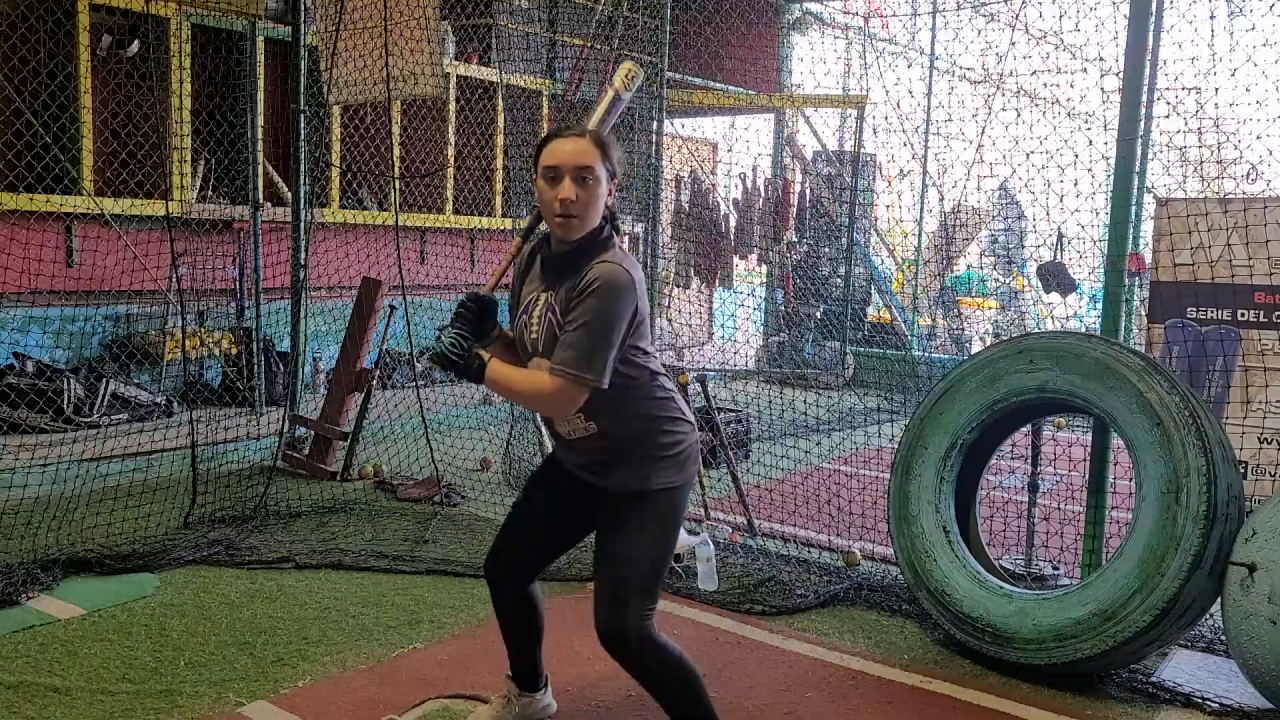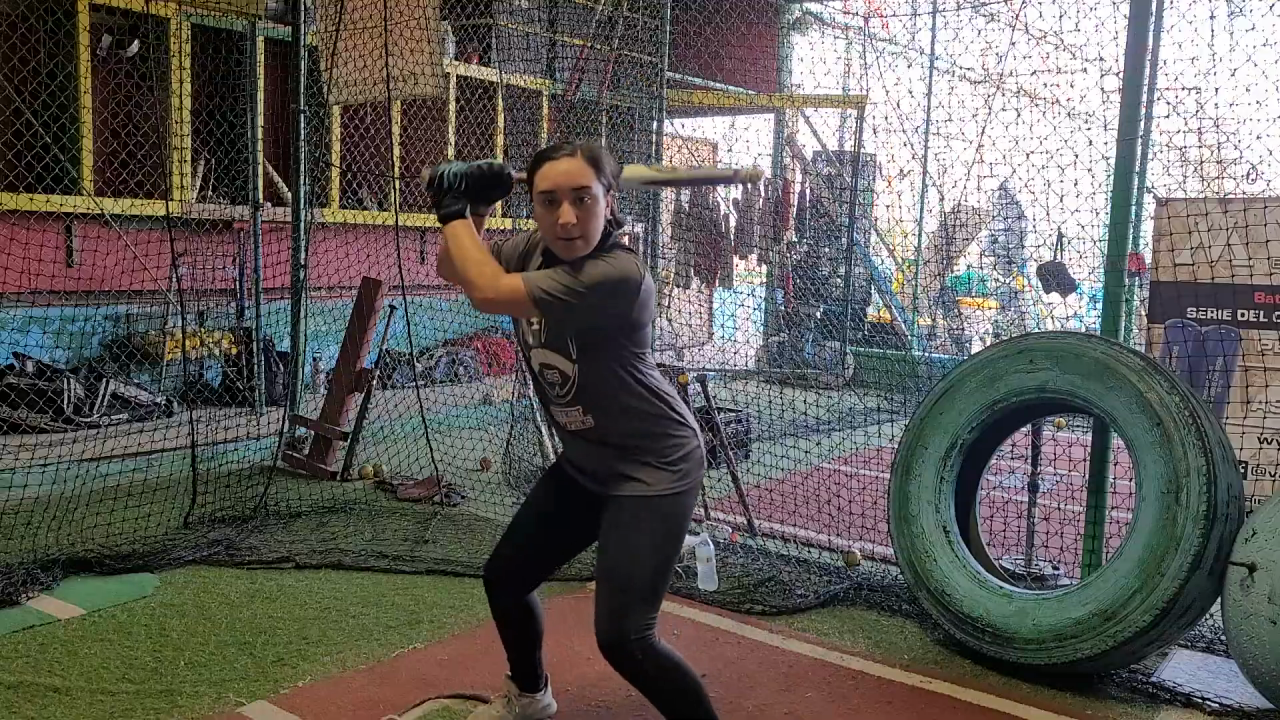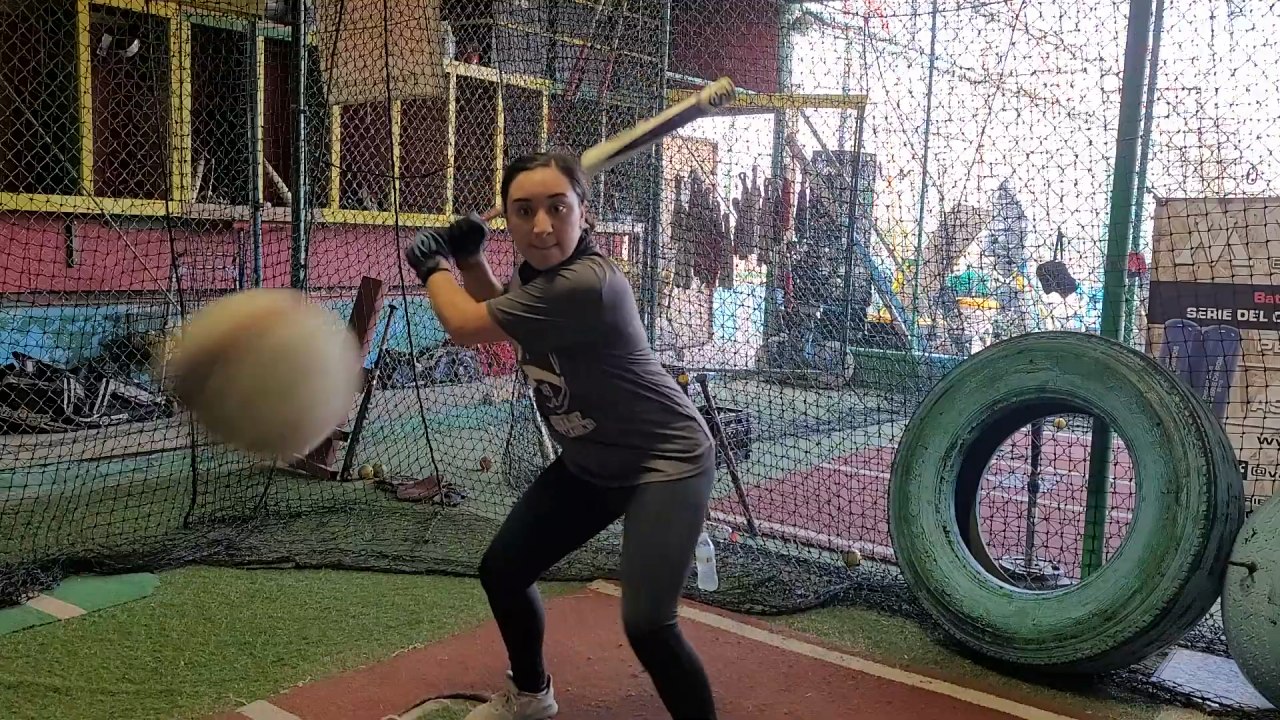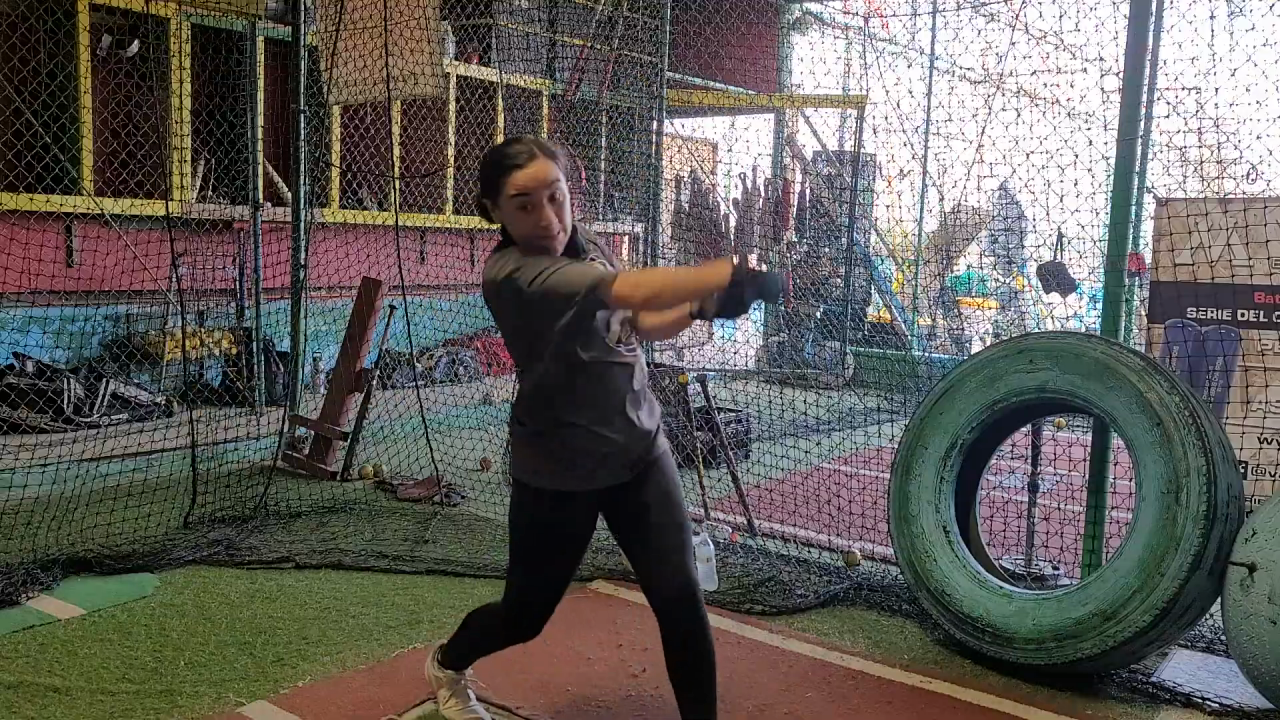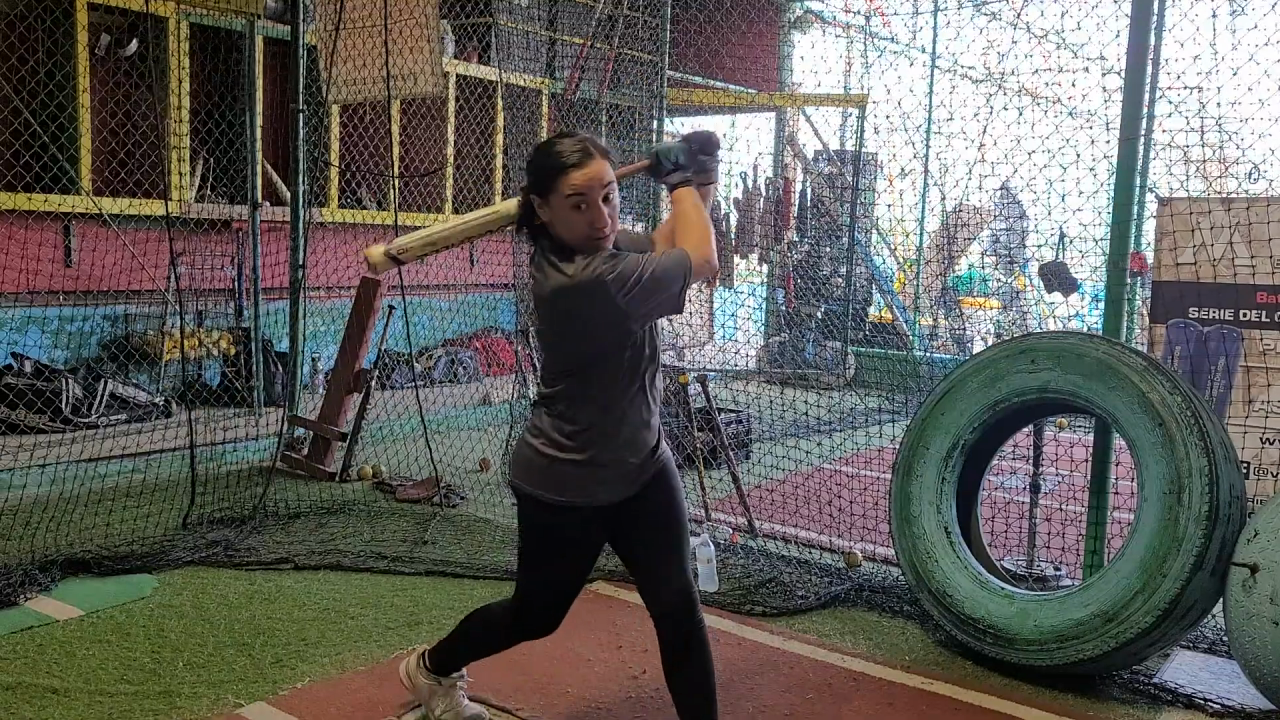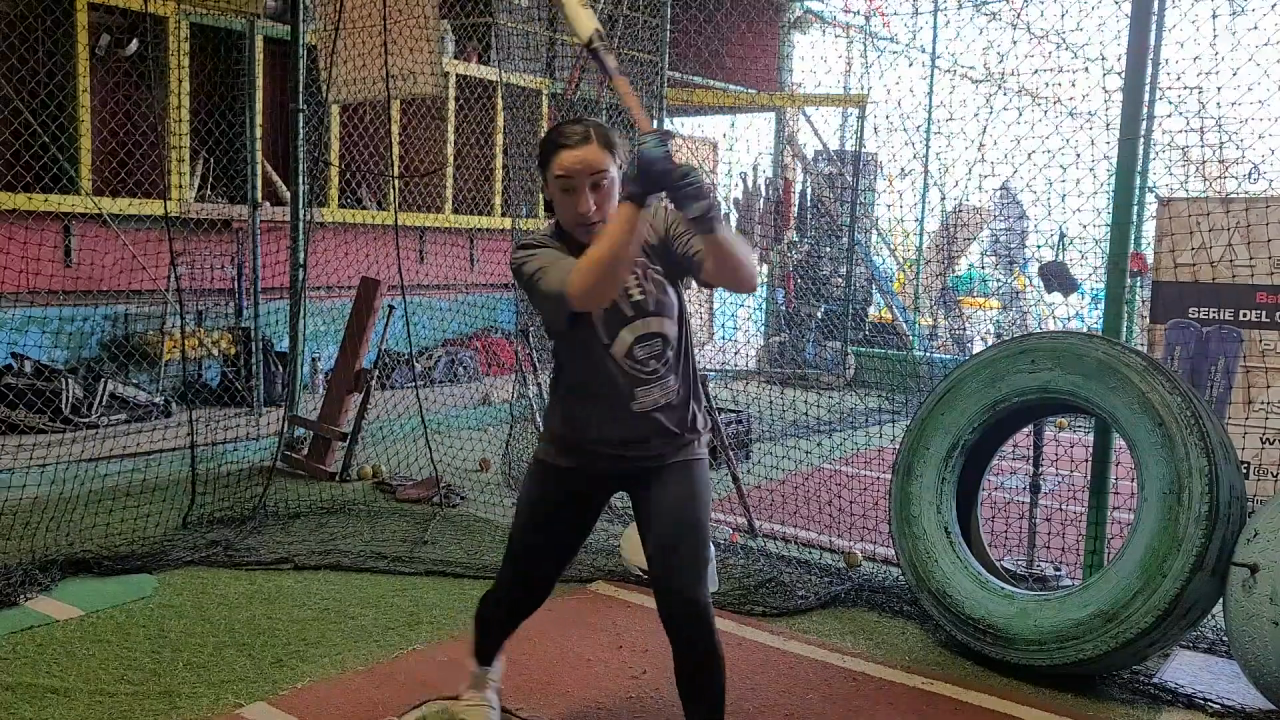
dt=0.4s
person 1, frame 1
left shoulder: (609, 277)
right shoulder: (537, 256)
left elbow: (562, 396)
right elbow: (527, 363)
left wrist: (477, 367)
right wrist: (484, 332)
left hip: (646, 462)
right hip: (578, 457)
left knee: (622, 628)
right knee: (505, 570)
person 1, frame 2
left shoulder: (619, 274)
right shoulder: (537, 249)
left elbow: (488, 293)
right elbow: (452, 271)
left wrist: (450, 209)
right wrist: (472, 205)
left hip: (652, 469)
right hip: (585, 464)
left knee: (623, 638)
right knee: (504, 577)
person 1, frame 3
left shoulder: (588, 283)
right shoulder: (534, 266)
left elbow: (468, 324)
right elbow: (492, 303)
left wrist: (431, 265)
right wrist: (466, 252)
left hip: (664, 459)
right hip: (589, 462)
left knee: (648, 624)
right knee: (501, 571)
person 1, frame 4
left shoulder: (585, 245)
right shoulder: (509, 275)
left elbow: (644, 324)
right elbow: (630, 291)
left wrist: (706, 303)
right wrist: (732, 274)
left hip: (638, 450)
right hip: (554, 474)
left knee: (679, 597)
right knee: (525, 613)
right ankle: (448, 664)
person 1, frame 5
left shoulder: (581, 249)
right shoulder: (586, 278)
left elbow: (663, 250)
right elbow: (701, 261)
left wrist: (696, 178)
right wrist: (681, 179)
left hip: (639, 461)
right hip: (565, 479)
left knee: (677, 606)
right knee: (535, 615)
right ankle: (431, 668)
person 1, frame 6
left shoulder: (659, 223)
right shoulder: (536, 255)
left elbow: (742, 277)
right elbow: (588, 291)
left wrist: (702, 212)
right wrist: (636, 197)
left hip: (670, 445)
right hip: (578, 450)
left knee: (684, 602)
right knee: (520, 587)
right ankle: (483, 668)
